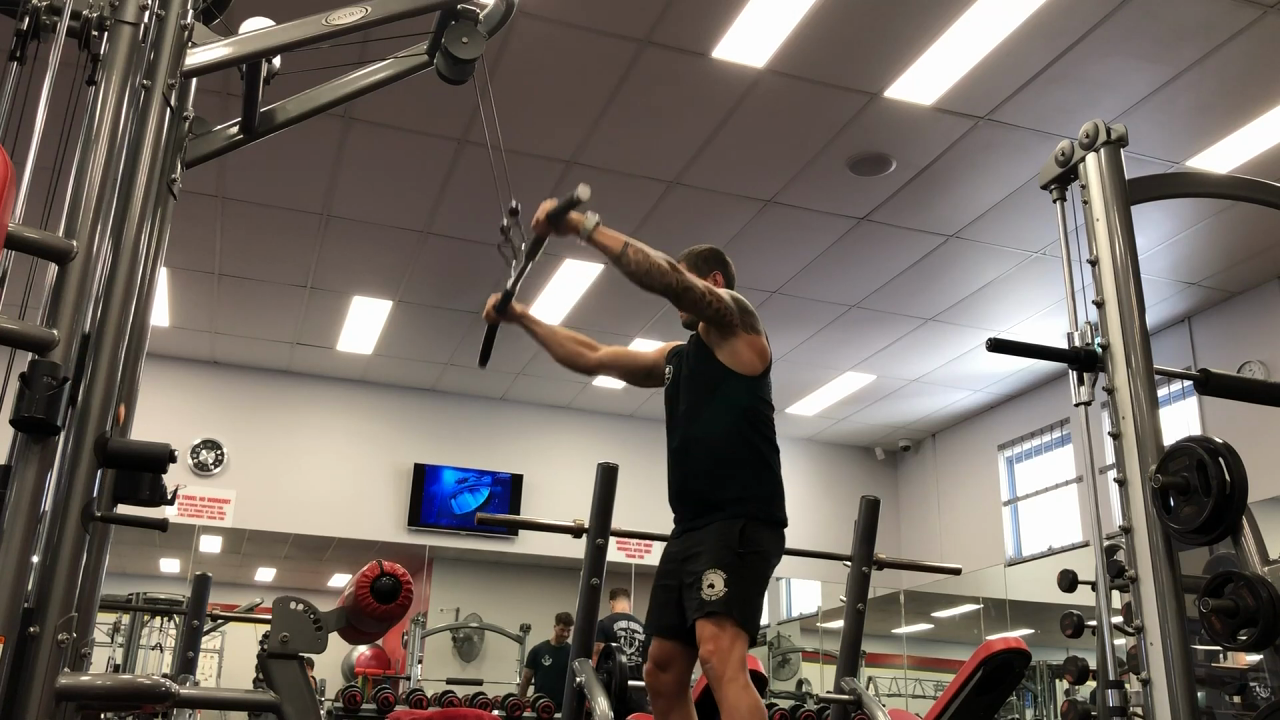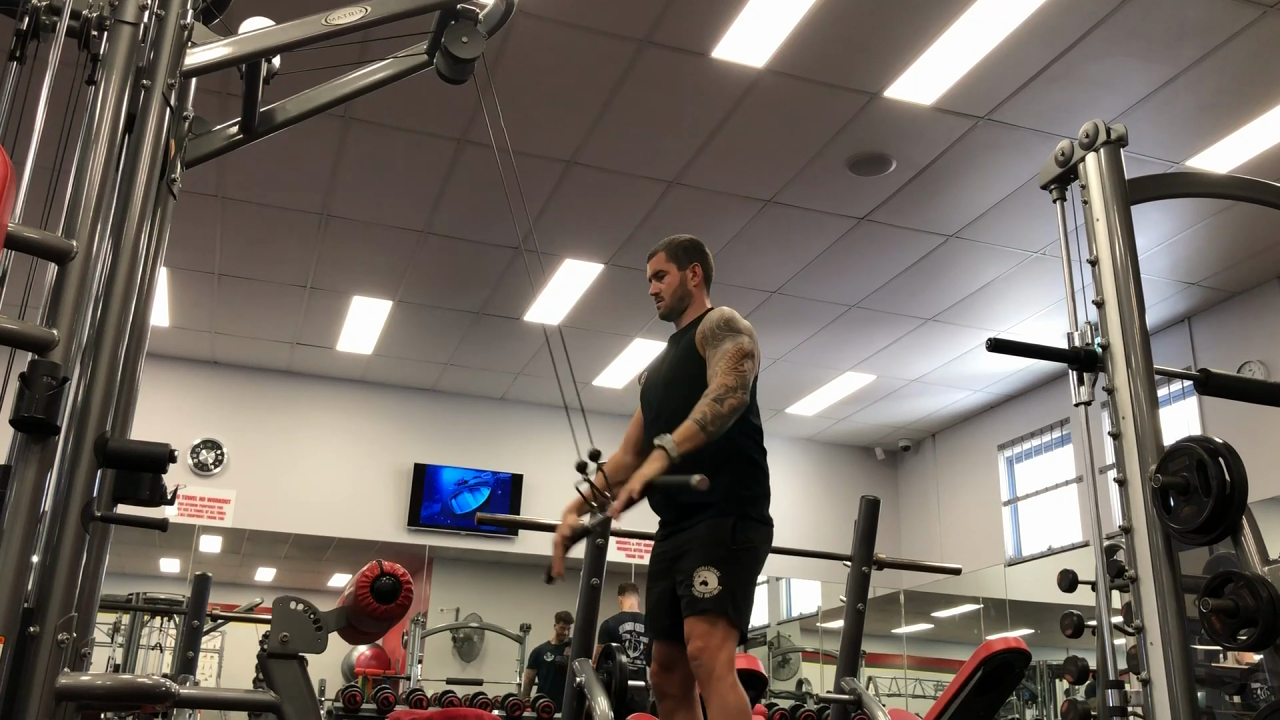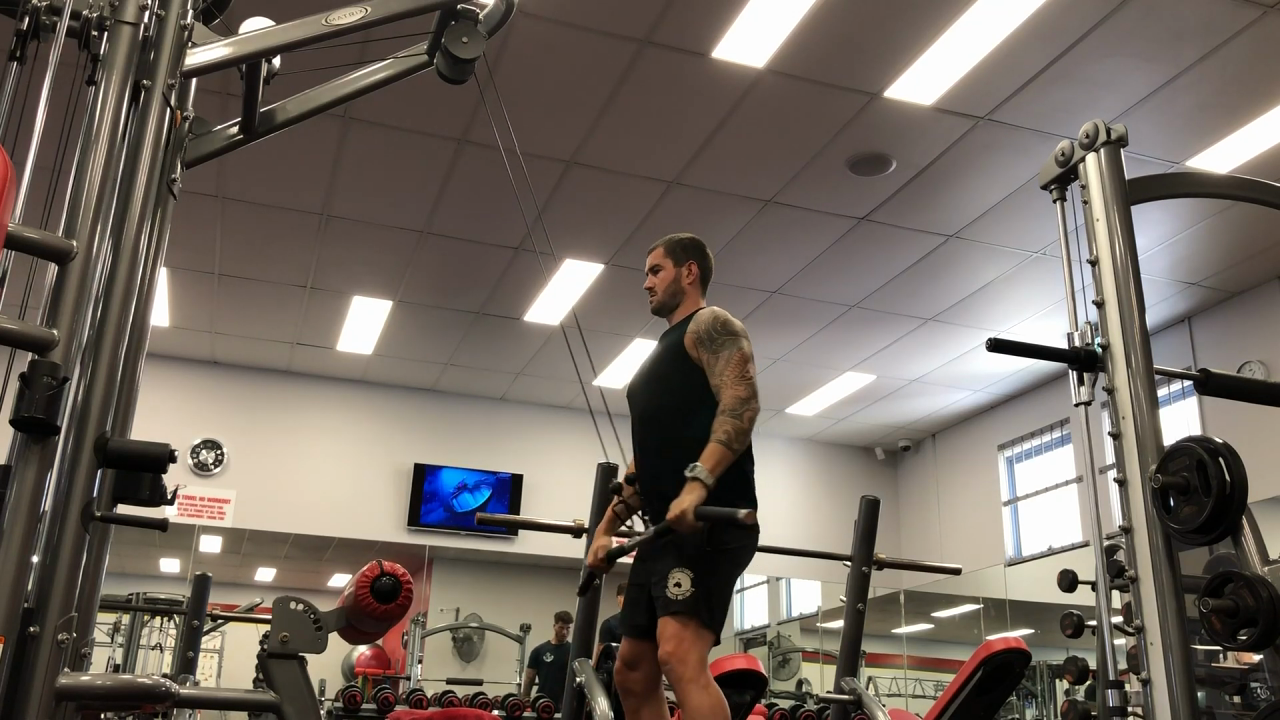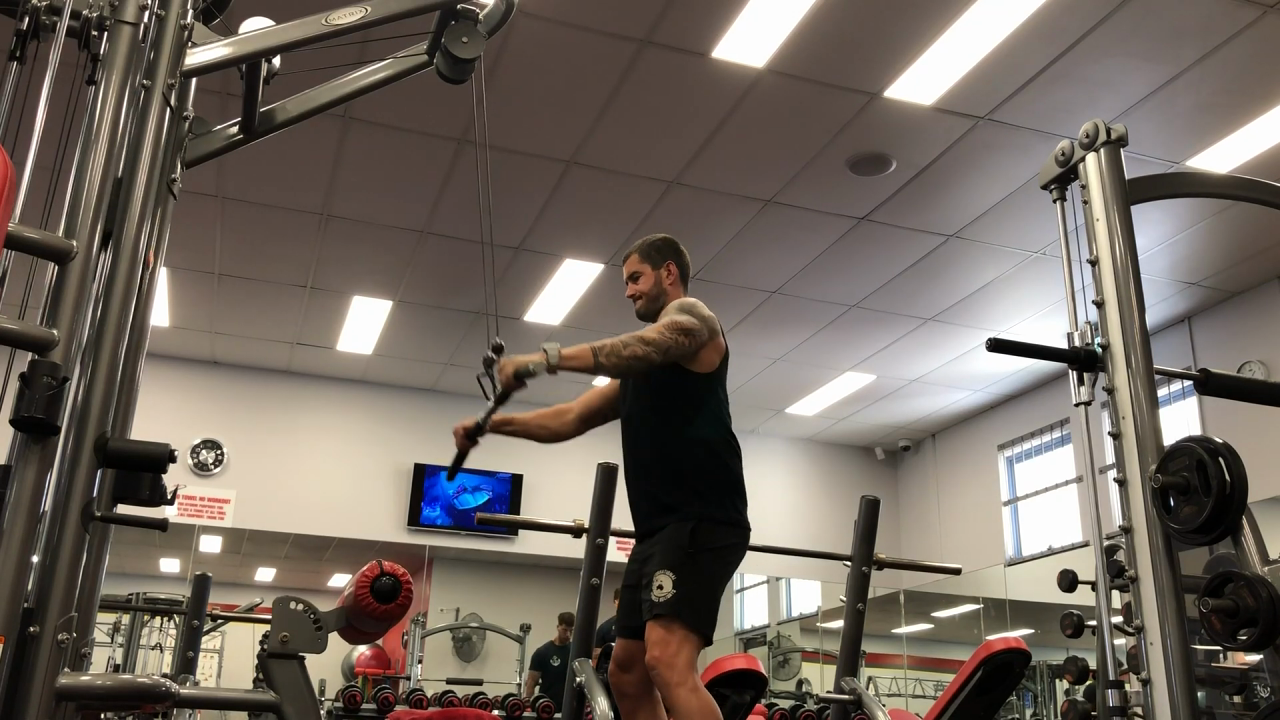
dt=0.7s
person 1, frame 1
left shoulder: (735, 320)
right shoulder: (675, 358)
left elbow: (666, 276)
right elbow: (593, 358)
left wrist: (583, 225)
right wrist: (524, 318)
left hip: (739, 523)
right hip: (691, 529)
left knee: (720, 657)
right knee: (663, 674)
person 1, frame 2
left shoulder: (722, 326)
right shoulder: (661, 365)
left elbow: (729, 393)
right elbow: (629, 453)
left wrist: (661, 454)
right wrist: (578, 508)
left hip: (726, 519)
right hip: (677, 528)
left knee: (709, 657)
right knee: (670, 677)
person 1, frame 3
left shoulder: (711, 325)
right shoulder: (661, 356)
left elbow: (742, 401)
left wrist: (698, 482)
right wrist: (607, 526)
left hip: (710, 522)
right hip: (665, 531)
left knee: (679, 656)
right knee: (633, 672)
person 1, frame 4
left shoulder: (691, 317)
right shoulder: (637, 369)
left elbow: (636, 348)
right elbow: (572, 418)
left wrist: (543, 357)
right wrist: (493, 422)
left hip: (702, 522)
right hip: (660, 529)
left knee: (668, 662)
right knee: (628, 673)
